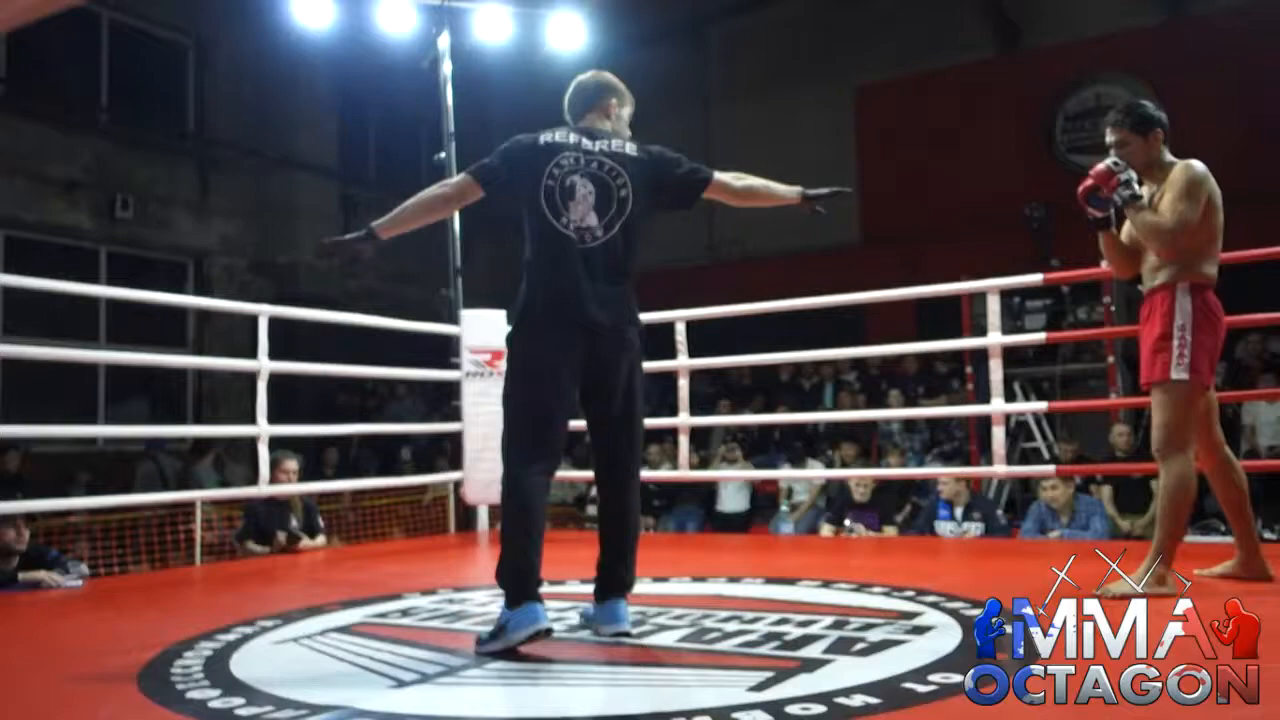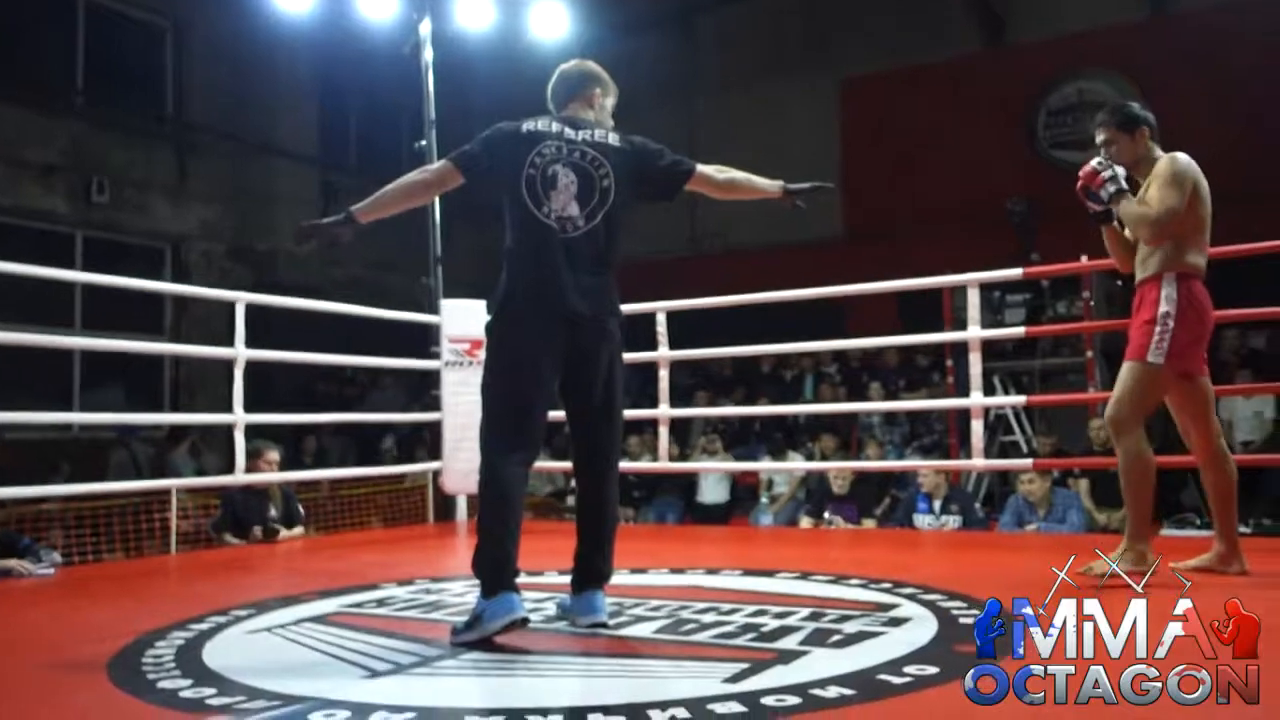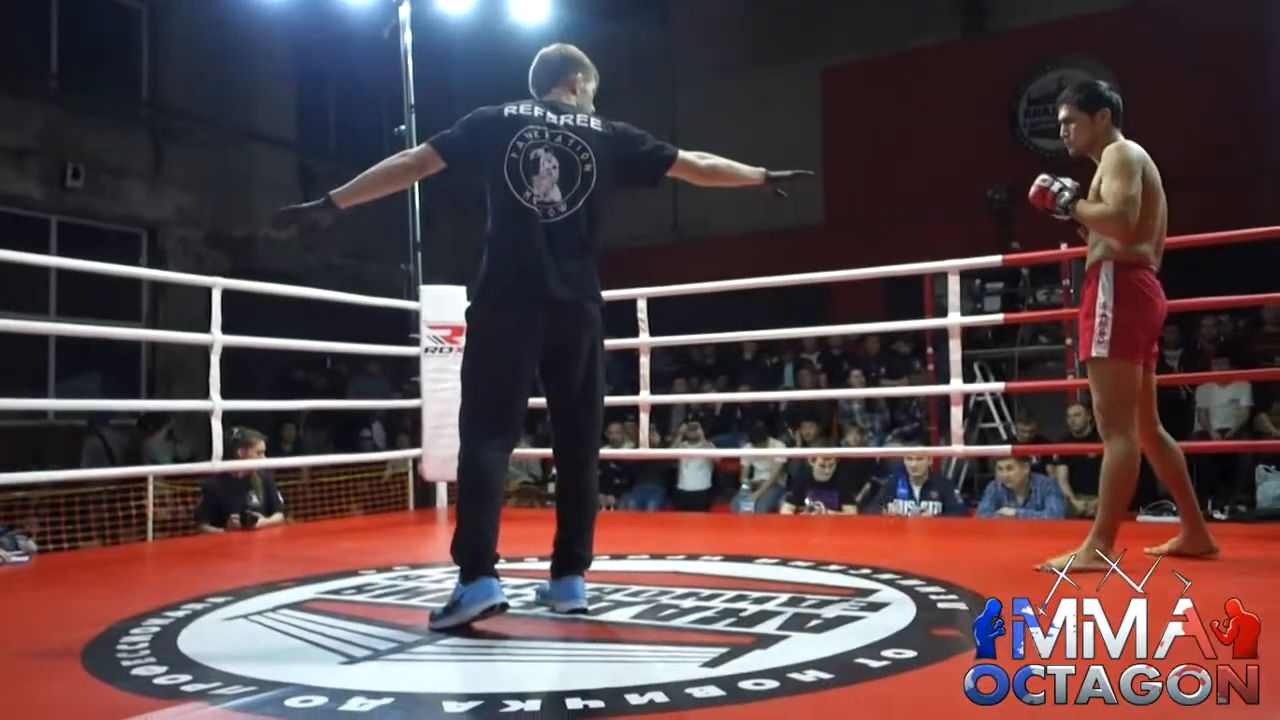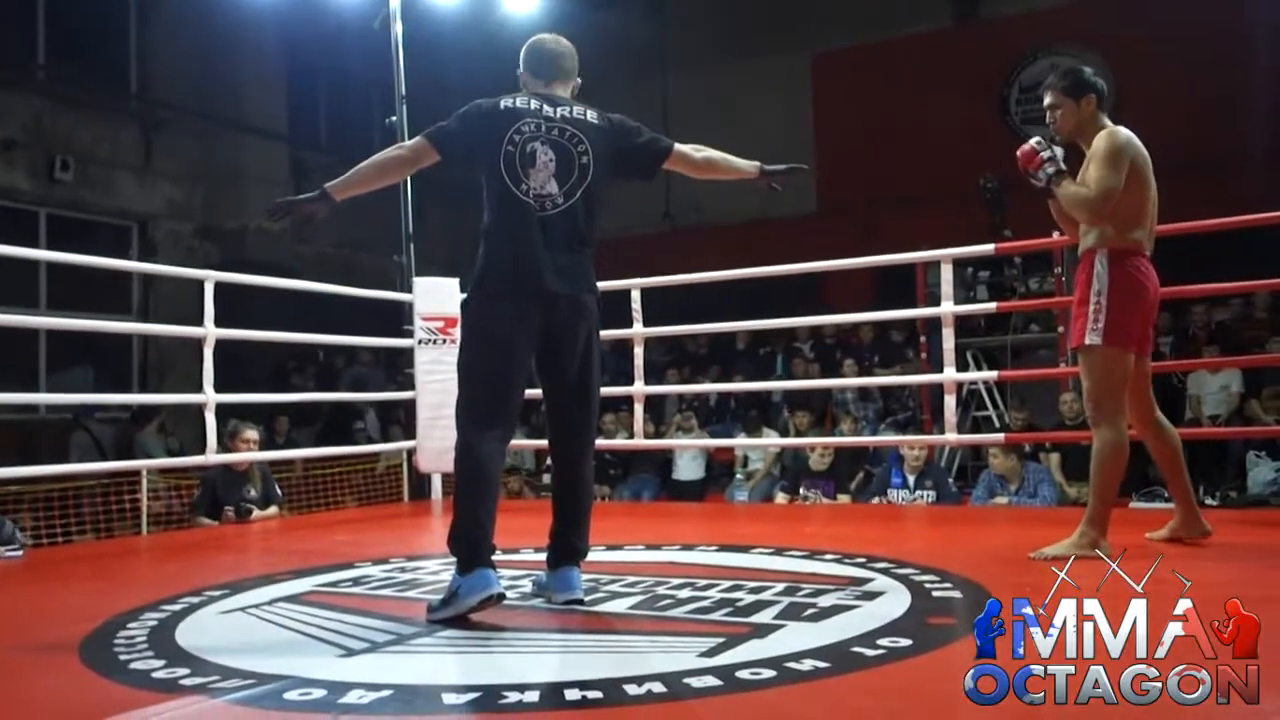
dt=0.4s
person 1, frame 1
left shoulder: (529, 150)
right shoulder: (644, 161)
left elbow: (449, 194)
right elbow: (736, 188)
left wrist: (372, 235)
right wrist: (803, 196)
left hip: (545, 327)
right hip: (613, 331)
left knee: (529, 461)
right knee: (619, 466)
left ankle: (523, 603)
right ankle: (613, 600)
person 1, frame 2
left shoulder: (511, 138)
right shoulder: (627, 151)
left elbow: (429, 180)
right elbow: (716, 180)
left wrist: (351, 219)
right wrist: (784, 189)
left hip: (525, 316)
right hip: (594, 320)
left knee: (506, 450)
right knee: (597, 457)
left ankle: (498, 593)
right ankle: (589, 591)
person 1, frame 3
left shoulder: (494, 122)
right shoulder: (609, 137)
left elbow: (411, 164)
right elbow: (698, 166)
left wrist: (331, 203)
right wrist: (766, 177)
left hip: (507, 301)
right hip: (576, 305)
left knee: (487, 436)
right knee: (578, 444)
left ankle: (478, 578)
right ankle: (570, 577)
person 1, frame 4
left shoulder: (489, 115)
right shoulder: (605, 128)
left elbow: (405, 157)
right elbow: (693, 159)
left wrist: (326, 195)
right wrist: (760, 171)
left hip: (503, 294)
right hip: (572, 298)
left knee: (483, 427)
right knee: (573, 434)
left ankle: (475, 570)
right ankle: (566, 568)
person 2, frame 1
left shoulder: (1189, 174)
right shoulder: (1146, 191)
left elbow: (1168, 240)
right elbow: (1124, 267)
left wrist: (1128, 198)
right wrist: (1103, 217)
left hip: (1183, 311)
right hip: (1161, 314)
left knee: (1170, 445)
right knee: (1209, 446)
left ankle: (1157, 569)
right ankle: (1249, 557)
person 2, frame 2
left shoulder: (1173, 166)
right shoulder: (1151, 183)
left elbow: (1157, 227)
right elbow: (1131, 261)
left wrist: (1114, 192)
right wrist: (1104, 212)
left hip: (1172, 302)
right hip: (1167, 305)
left knee: (1122, 418)
right knee: (1204, 438)
left ankle: (1135, 548)
right ankle: (1227, 551)
person 2, frame 3
left shoulder: (1120, 154)
right shoulder: (1126, 161)
left elbow: (1119, 221)
left wrist: (1070, 200)
right wrist: (1073, 208)
left hip: (1118, 289)
right hip: (1137, 289)
left knee: (1116, 426)
right knee: (1143, 424)
left ankle: (1100, 546)
right ankle: (1194, 530)
person 2, frame 4
left shoulder: (1113, 139)
right shoulder: (1105, 150)
left elbow: (1095, 210)
right elbow: (1079, 228)
left wrist: (1055, 173)
right wrist: (1048, 182)
left hip: (1112, 276)
right hip: (1128, 277)
left knee: (1103, 413)
right knee: (1141, 411)
left ankle: (1091, 534)
right ankle: (1188, 518)
